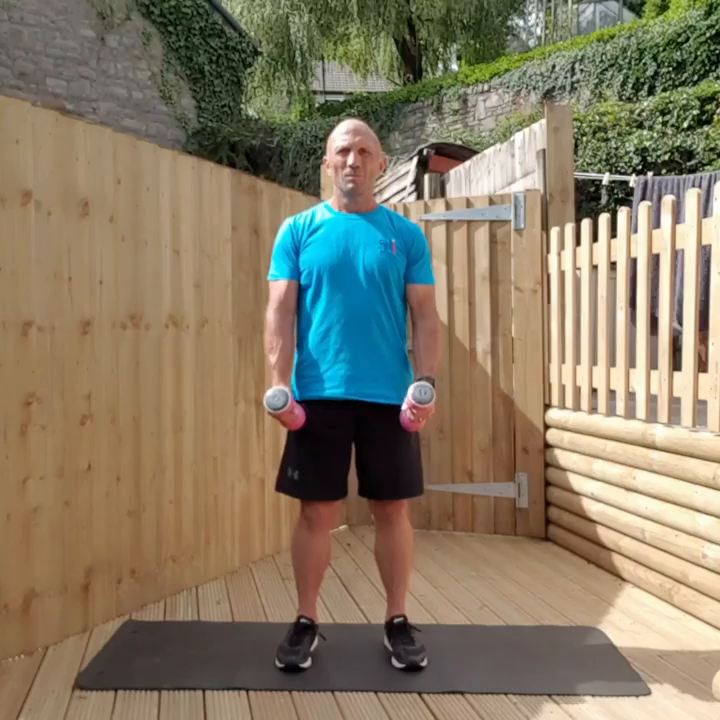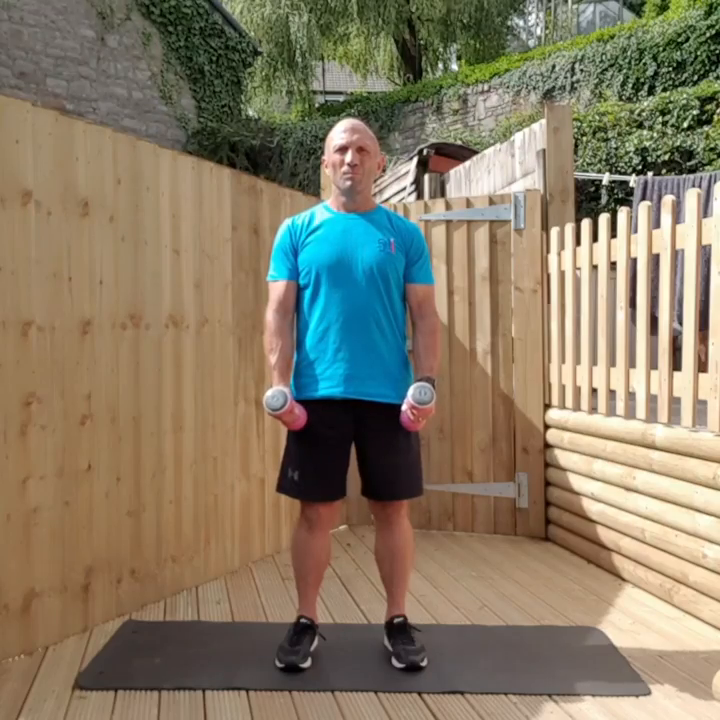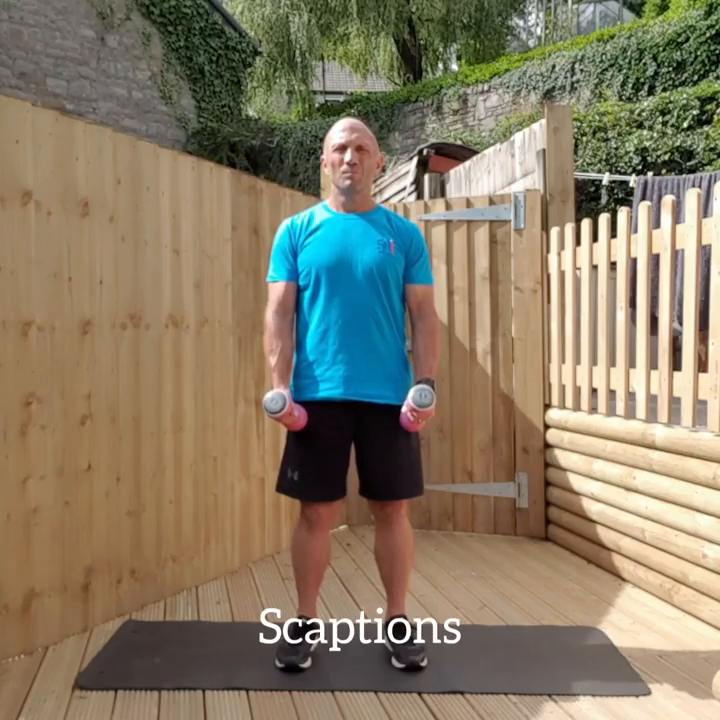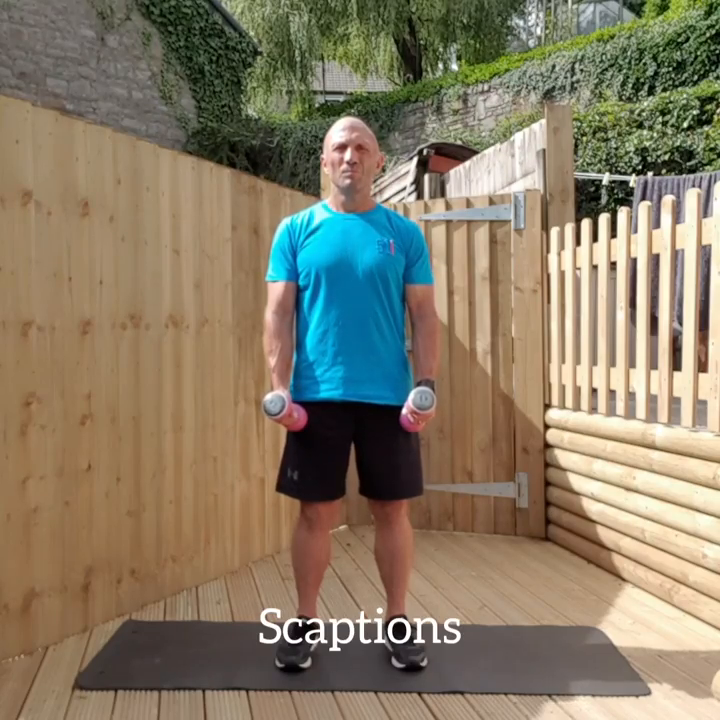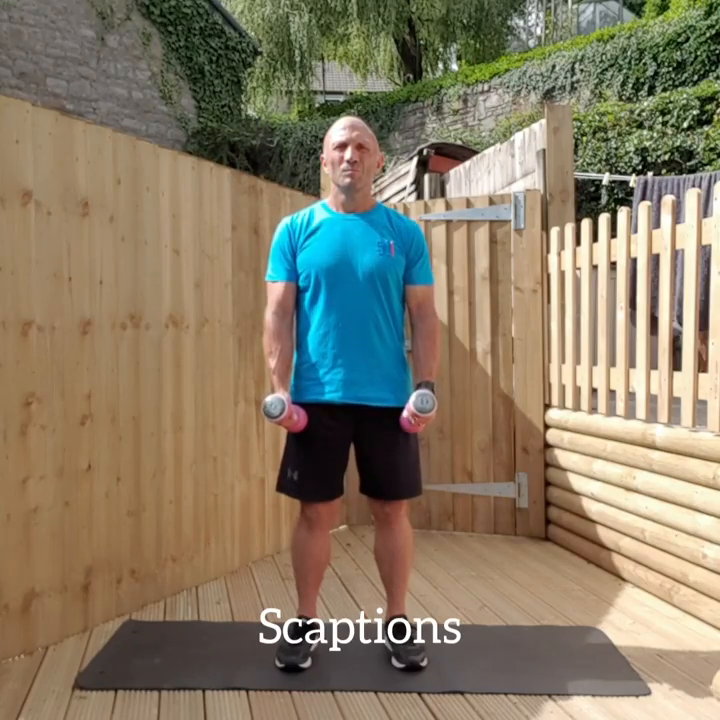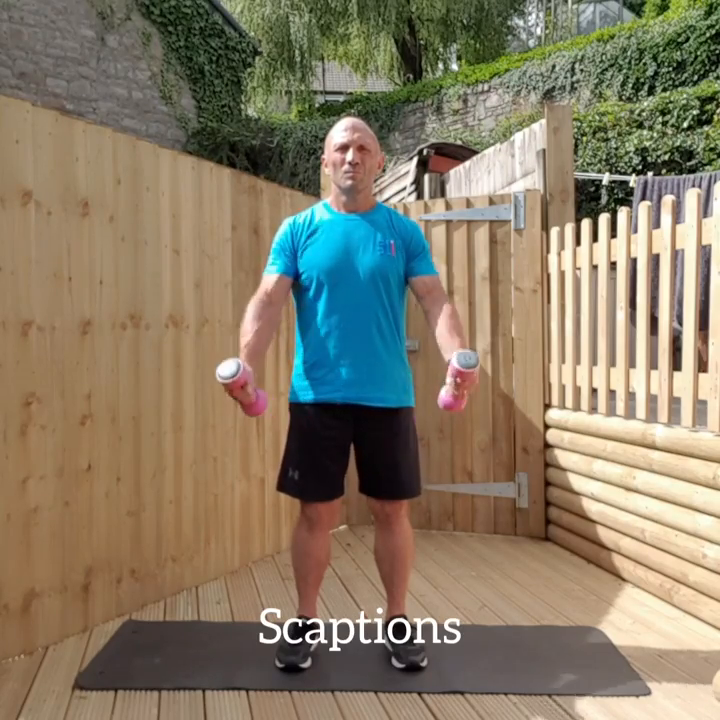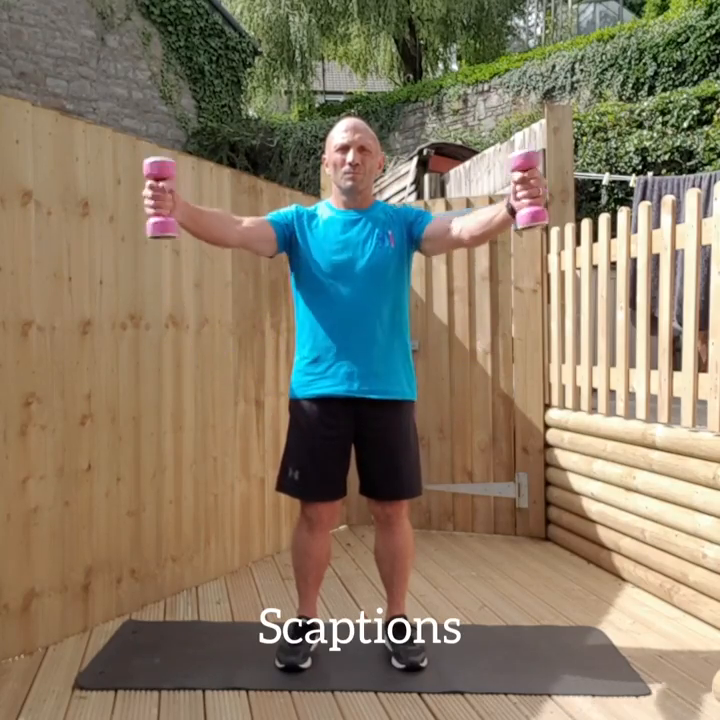
dt=0.3s
person 1, frame 1
left shoulder: (406, 234)
right shoulder: (298, 230)
left elbow: (425, 314)
right elbow: (280, 311)
left wrist: (426, 384)
right wrist: (280, 385)
left hip: (388, 395)
right hip: (319, 395)
left knee: (392, 509)
right knee: (316, 511)
left ankle: (397, 621)
right ankle: (306, 621)
person 1, frame 2
left shoulder: (404, 234)
right shoulder: (297, 230)
left elbow: (424, 315)
right elbow: (279, 311)
left wrist: (426, 383)
right wrist: (279, 384)
left hip: (388, 395)
right hip: (318, 395)
left knee: (392, 510)
right knee: (316, 511)
left ankle: (397, 621)
right ankle: (305, 622)
person 1, frame 3
left shoulder: (404, 234)
right shoulder: (296, 231)
left elbow: (423, 315)
right elbow: (279, 313)
left wrist: (425, 384)
right wrist: (279, 386)
left hip: (389, 396)
right hip: (318, 396)
left knee: (392, 510)
right knee: (316, 512)
left ankle: (397, 622)
right ankle: (306, 621)
person 1, frame 4
left shoulder: (404, 234)
right shoulder: (295, 230)
left elbow: (423, 316)
right elbow: (279, 314)
left wrist: (426, 386)
right wrist: (279, 388)
left hip: (389, 396)
right hip: (317, 396)
left knee: (392, 510)
right knee: (316, 512)
left ankle: (397, 621)
right ankle: (305, 622)
person 1, frame 5
left shoulder: (404, 233)
right shoulder: (295, 230)
left elbow: (423, 317)
right elbow: (278, 315)
left wrist: (426, 388)
right wrist: (279, 388)
left hip: (388, 397)
right hip: (317, 397)
left knee: (392, 511)
right knee: (316, 512)
left ankle: (397, 621)
right ankle: (305, 622)
person 1, frame 6
left shoulder: (403, 230)
right shoulder: (298, 229)
left elbow: (437, 300)
right elbow: (267, 299)
left wrist: (457, 358)
right wrist: (246, 362)
left hip: (388, 396)
right hip: (316, 396)
left knee: (392, 510)
right knee: (316, 511)
left ankle: (397, 622)
right ankle: (305, 622)
person 1, frame 7
left shoulder: (403, 221)
right shoulder: (299, 223)
left elbow: (461, 231)
right elbow: (239, 232)
left wrist: (509, 209)
right wrist: (182, 212)
left hip: (389, 392)
right hip: (317, 391)
left knee: (393, 511)
right knee: (316, 512)
left ankle: (397, 622)
right ankle: (305, 622)
